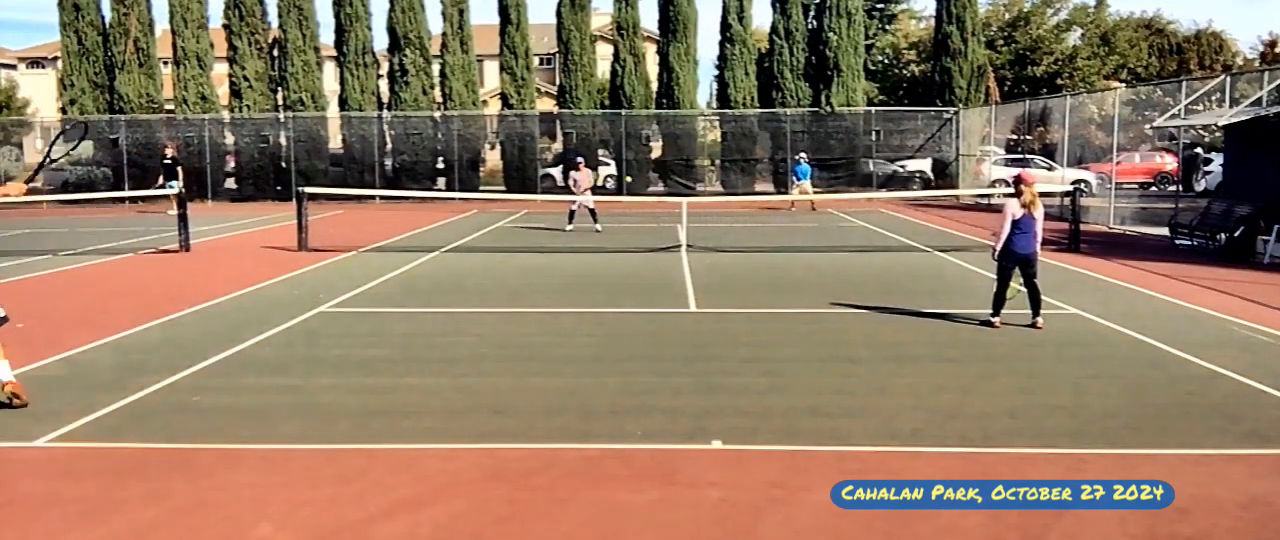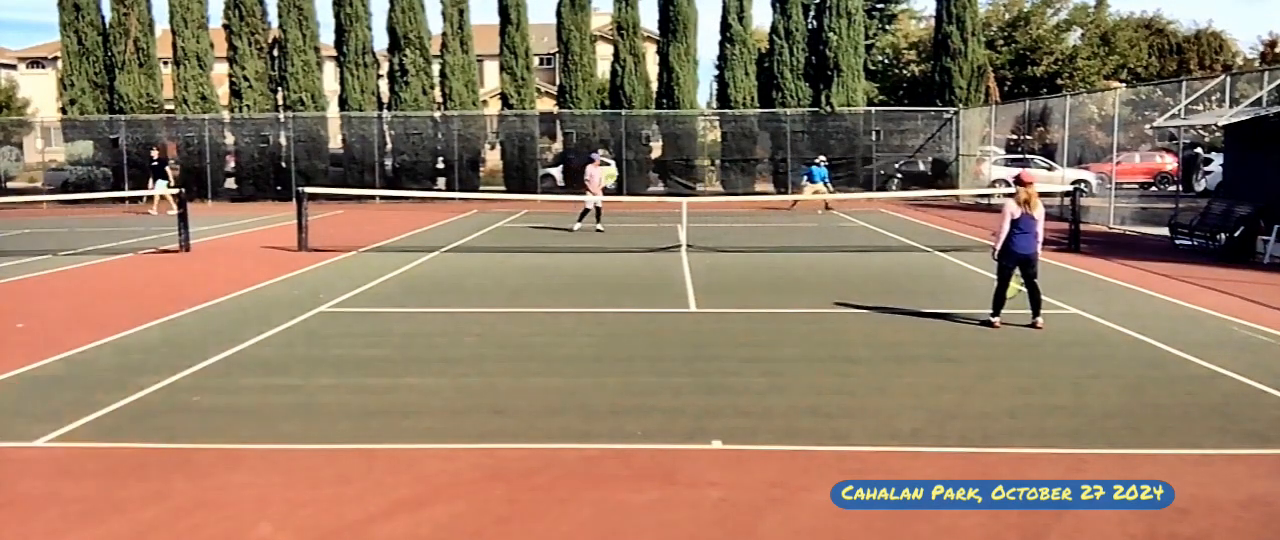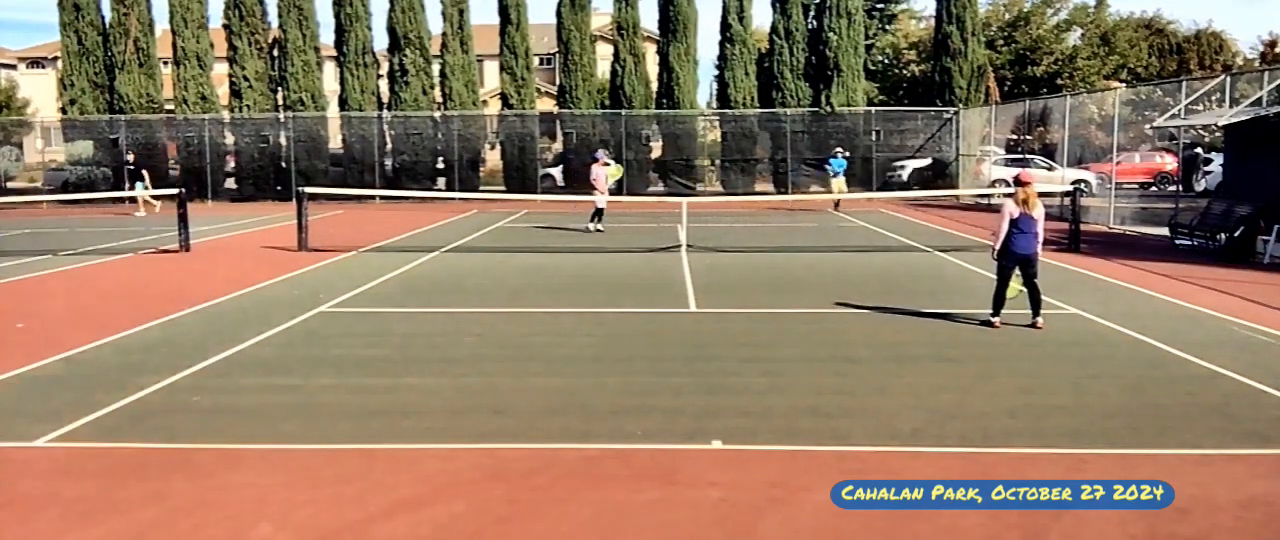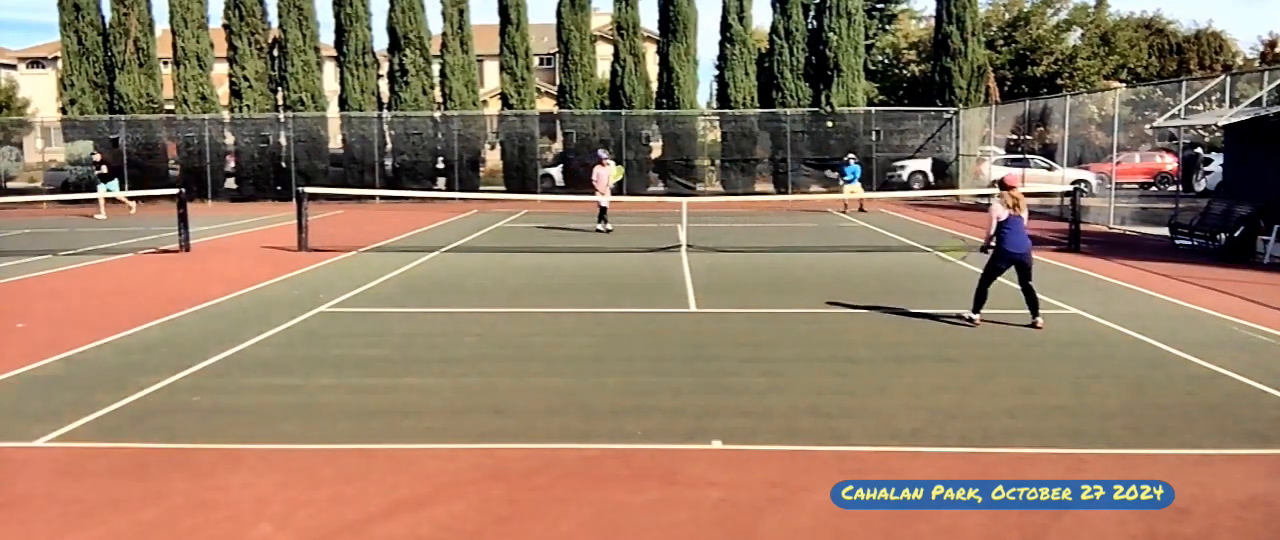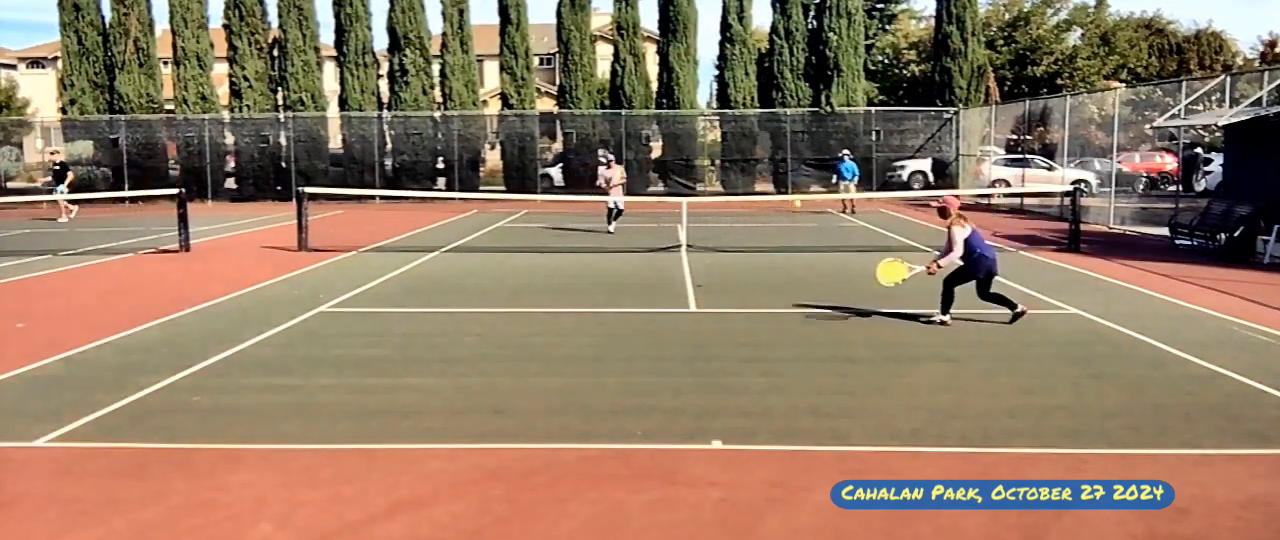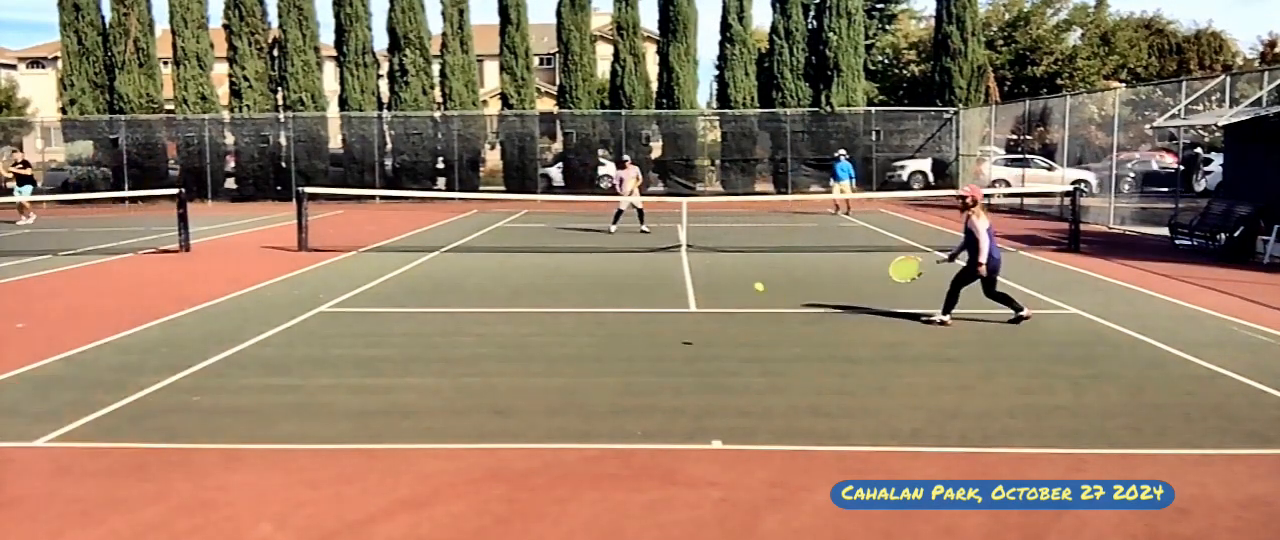
dt=0.4s
person 1, frame 1
left shoulder: (1011, 204)
right shoulder: (1038, 205)
left elbow: (1005, 229)
right elbow: (1039, 230)
left wrist: (996, 248)
right wrist: (1037, 248)
left hip: (1011, 250)
right hip: (1029, 251)
left knee: (1002, 284)
right knee: (1032, 284)
left ankle: (995, 318)
right ankle: (1037, 318)
person 1, frame 2
left shoulder: (1011, 204)
right shoulder: (1038, 205)
left elbow: (1004, 229)
right elbow: (1039, 230)
left wrist: (996, 247)
right wrist: (1038, 248)
left hip: (1011, 250)
right hip: (1030, 251)
left knee: (1002, 284)
right knee: (1032, 284)
left ankle: (995, 318)
right ankle: (1037, 318)
person 1, frame 3
left shoulder: (1009, 204)
right shoulder: (1038, 205)
left elbow: (1002, 229)
right elbow: (1040, 231)
left wrist: (996, 247)
right wrist: (1038, 249)
left hip: (1011, 250)
right hip: (1030, 251)
left knee: (1002, 284)
right knee: (1032, 284)
left ankle: (995, 318)
right ankle: (1037, 319)
person 1, frame 4
left shoulder: (996, 206)
right shoulder: (1022, 205)
left elbow: (991, 231)
left wrist: (986, 245)
left hip: (1006, 251)
right hip: (1024, 250)
left knee: (984, 282)
right knee: (1027, 285)
left ankle: (974, 314)
right ankle: (1037, 318)
person 1, frame 5
left shoulder: (955, 226)
right shoulder: (959, 223)
left elbow: (957, 252)
right elbow: (951, 246)
left wrist: (938, 264)
right wrist: (937, 261)
left hip: (980, 261)
right hip: (988, 259)
left knee: (948, 283)
right knee: (984, 294)
left ankle: (944, 316)
right ankle: (1017, 308)
person 1, frame 6
left shoulder: (975, 217)
right shoulder: (971, 215)
left elbow: (984, 241)
right elbow: (969, 240)
left wrist: (981, 263)
right wrist: (956, 252)
left hip: (986, 259)
right hip: (992, 259)
left knee: (956, 284)
right knee: (990, 292)
left ankle: (944, 316)
right ankle: (1021, 311)
